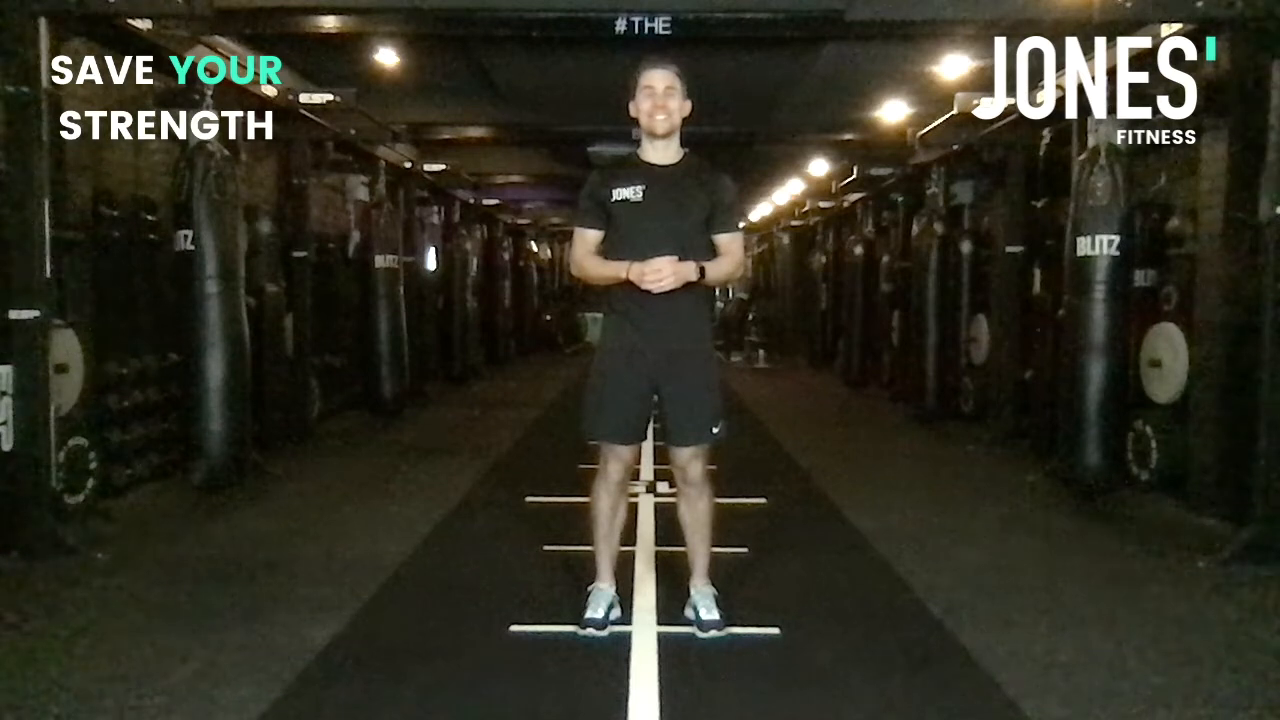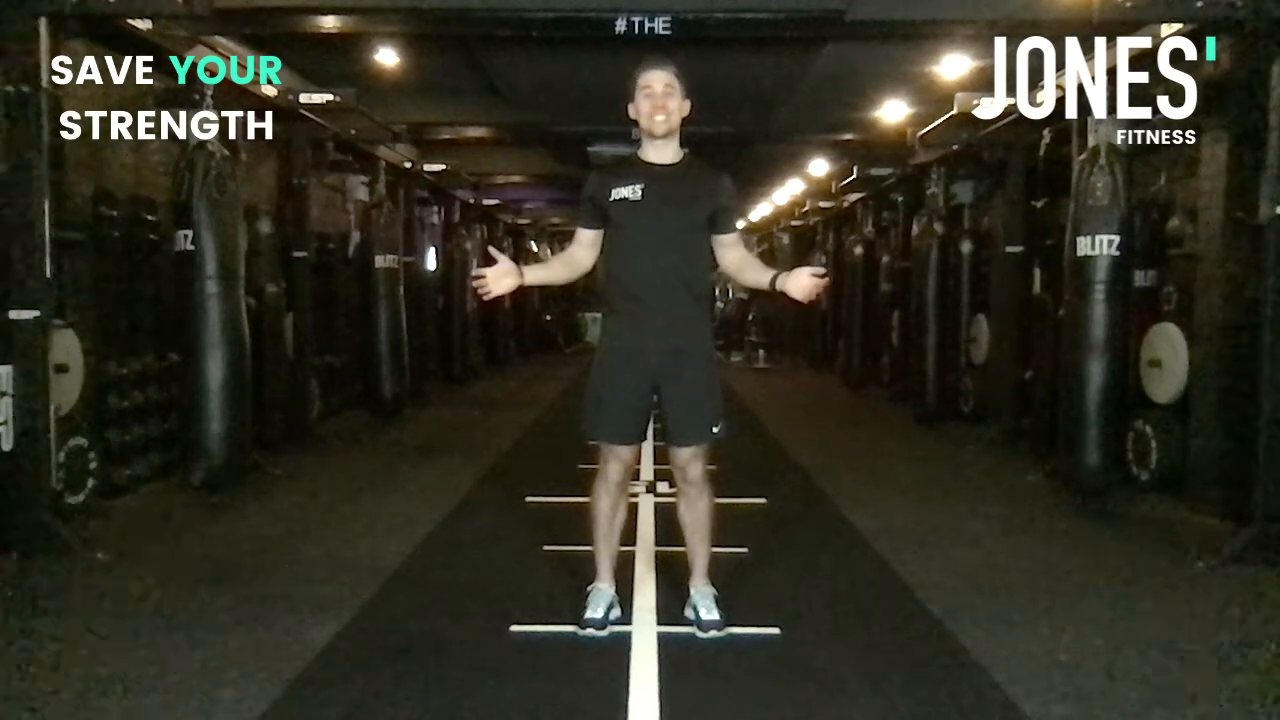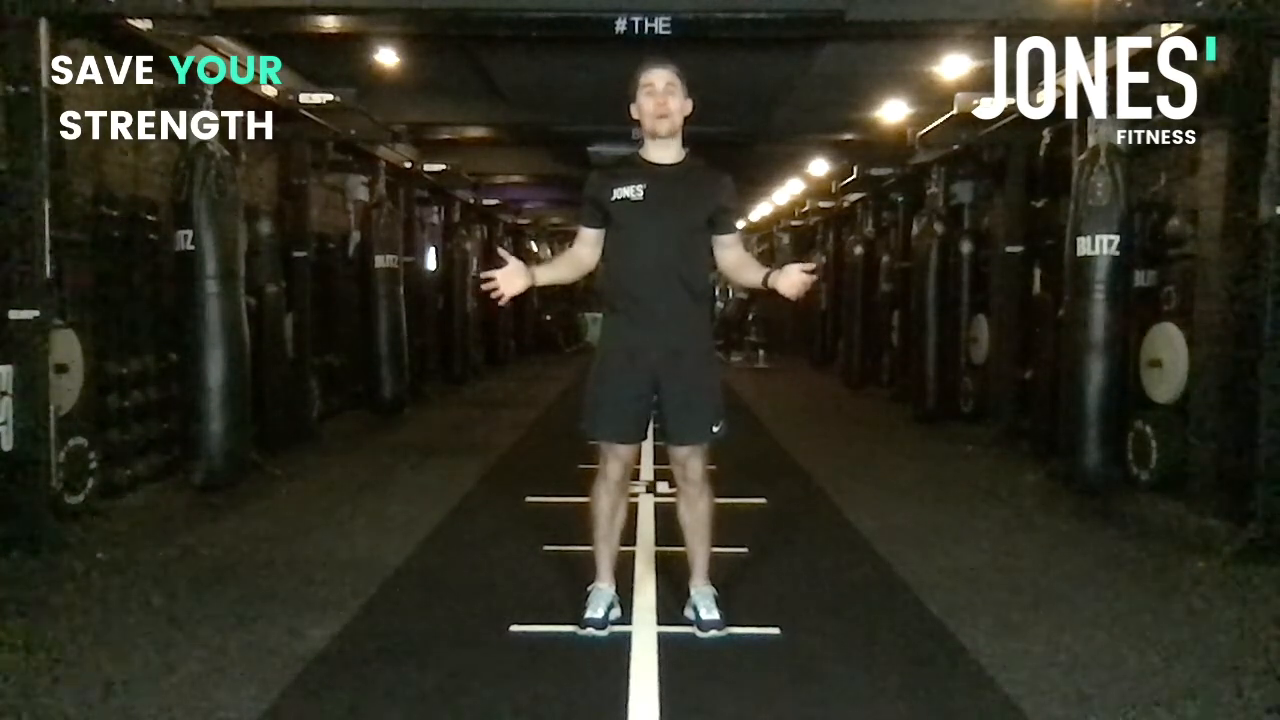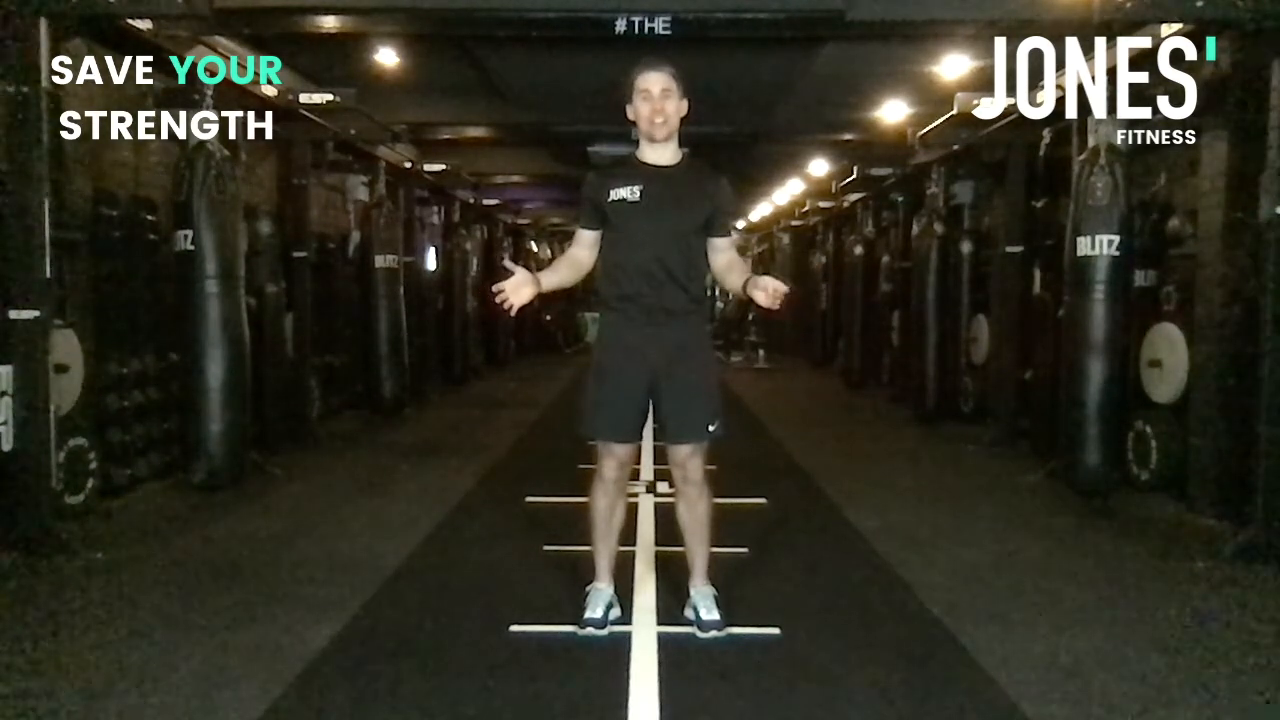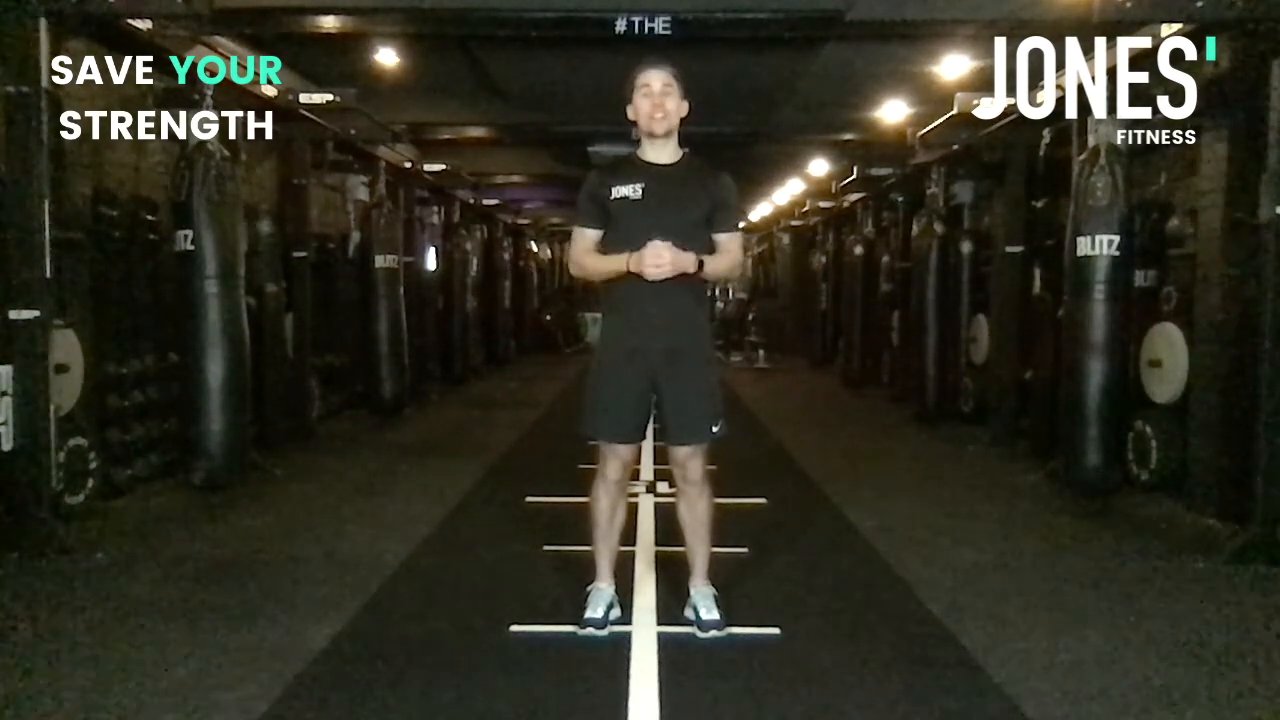
dt=1s
person 1, frame 1
left shoulder: (713, 182)
right shoulder: (606, 180)
left elbow: (735, 261)
right elbow: (580, 259)
left wrist: (691, 270)
right wrist: (631, 270)
left hip: (690, 348)
right hip: (623, 347)
left knee: (692, 470)
right knee: (614, 466)
left ankle: (700, 588)
right ankle: (604, 586)
person 1, frame 2
left shoulder: (712, 183)
right shoulder: (606, 181)
left elbow: (732, 257)
right elbow: (580, 256)
left wrist: (780, 280)
right wrist: (521, 273)
left hip: (690, 348)
right hip: (623, 346)
left knee: (692, 469)
right knee: (614, 466)
left ankle: (700, 589)
right ankle: (603, 588)
person 1, frame 3
left shoulder: (712, 183)
right shoulder: (607, 180)
left elbow: (730, 258)
right elbow: (584, 255)
left wrist: (771, 276)
right wrist: (530, 274)
left hip: (689, 346)
right hip: (623, 345)
left knee: (692, 469)
right knee: (614, 466)
left ankle: (700, 589)
right ankle: (603, 588)
person 1, frame 4
left shoulder: (710, 184)
right shoulder: (604, 182)
left elbow: (723, 259)
right elbow: (582, 254)
left wrist: (751, 282)
right wrist: (537, 281)
left hip: (687, 343)
right hip: (620, 343)
left knee: (690, 469)
right knee: (612, 467)
left ankle: (701, 589)
right ankle: (602, 587)
person 1, frame 5
left shoulder: (712, 182)
right shoulder: (605, 180)
left elbow: (733, 260)
right elbow: (578, 259)
left wrist: (688, 261)
right wrist: (631, 261)
left hip: (689, 345)
right hip: (622, 344)
left knee: (691, 468)
right knee: (613, 465)
left ankle: (700, 589)
right ankle: (604, 587)
